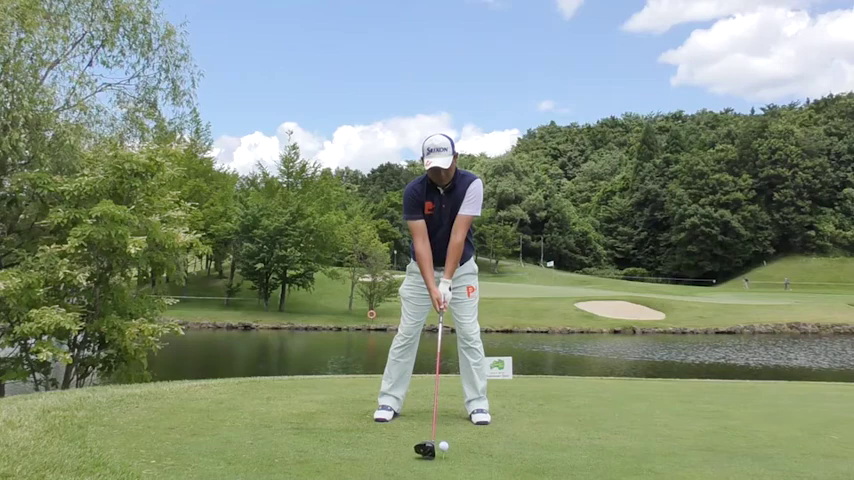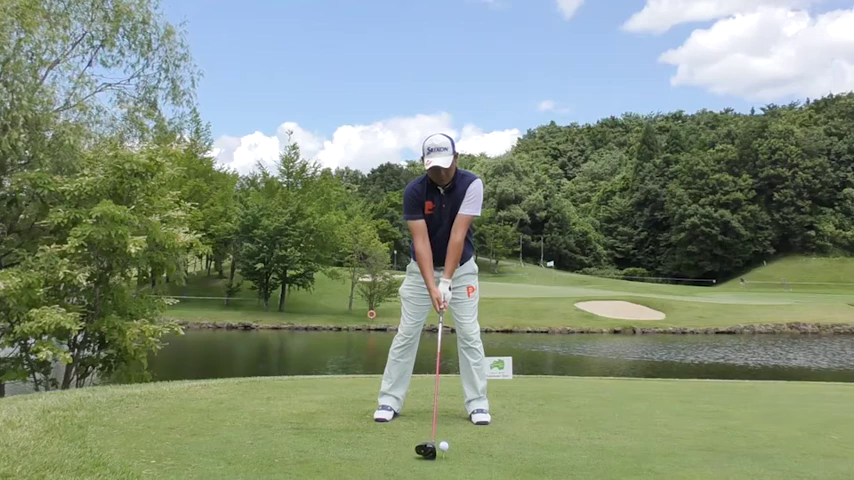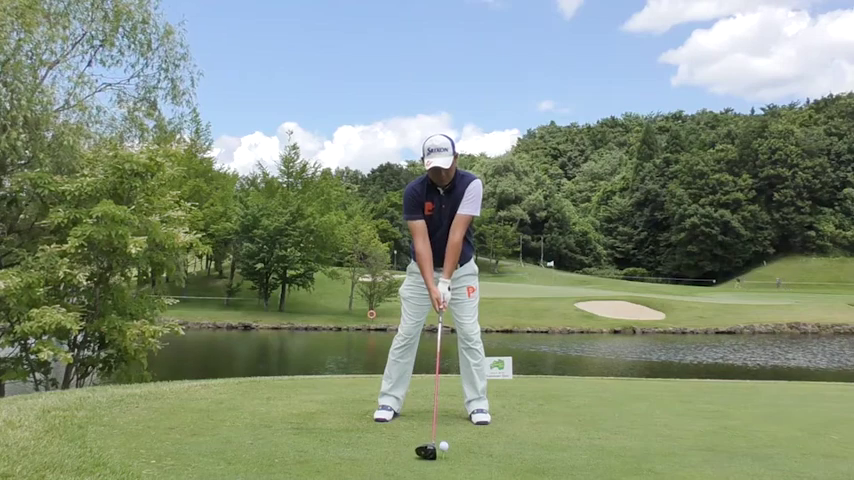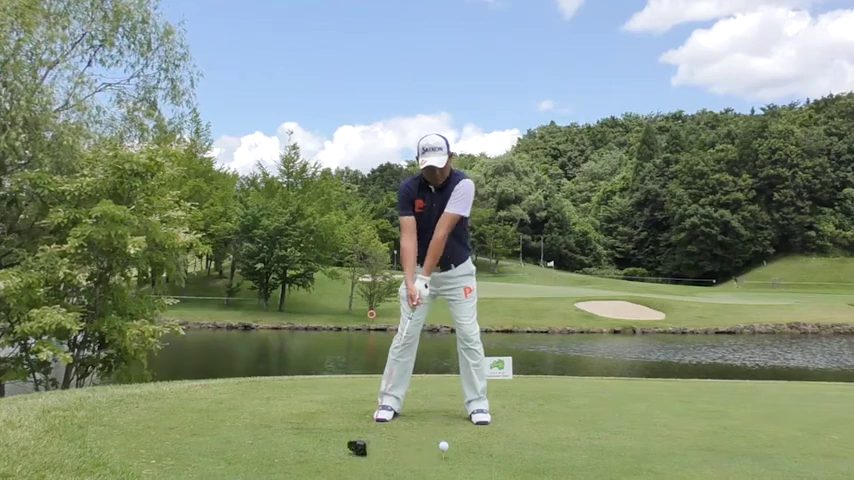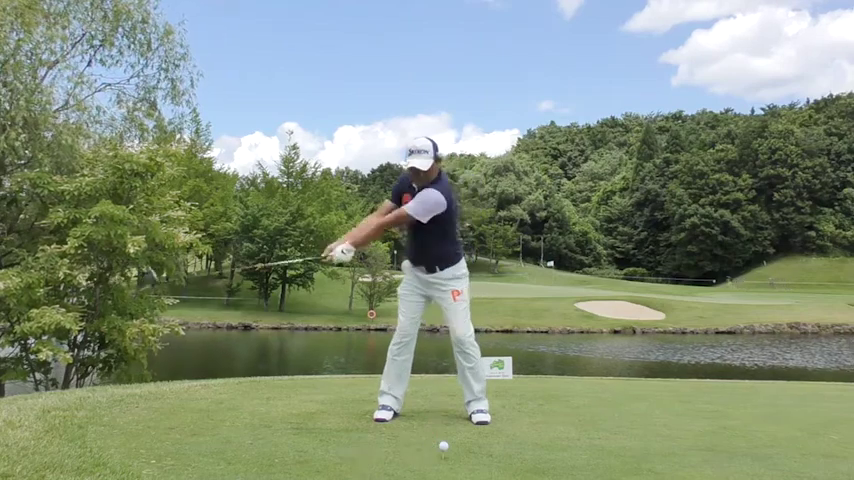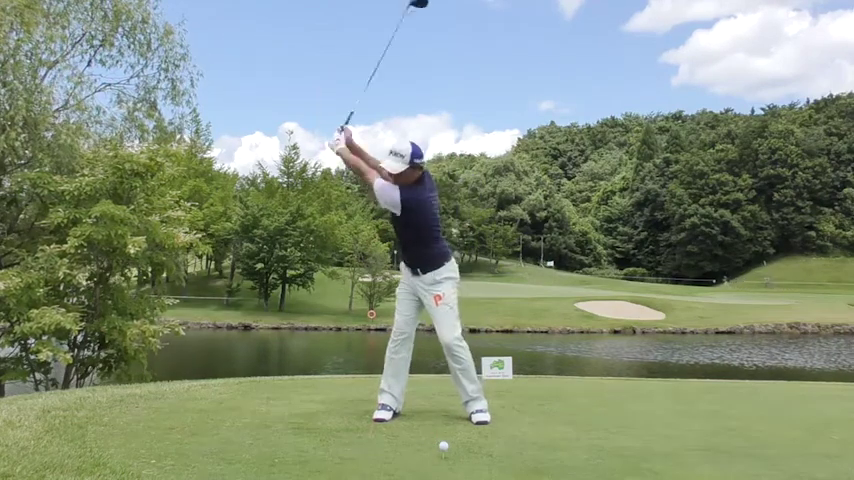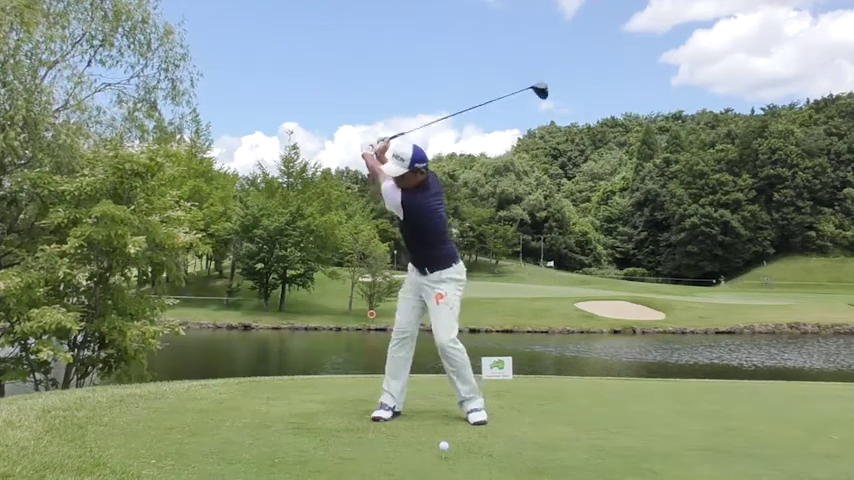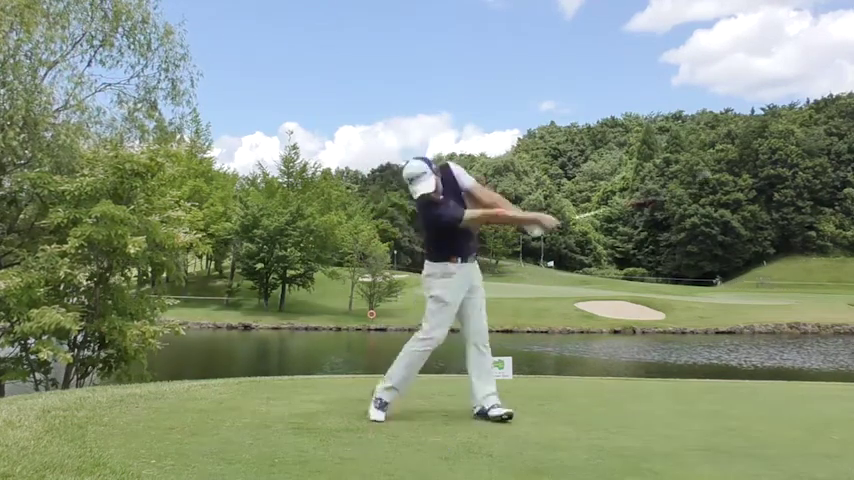
dt=0.3s
person 1, frame 1
left shoulder: (472, 184)
right shoulder: (414, 191)
left elbow: (458, 234)
right elbow: (420, 241)
left wrist: (447, 280)
right wrist: (431, 286)
left hip: (461, 270)
right hip: (421, 270)
left knee: (469, 334)
right knee: (407, 333)
left ankle: (477, 403)
right ankle: (389, 401)
person 1, frame 2
left shoulder: (471, 184)
right shoulder: (414, 191)
left elbow: (457, 235)
right elbow: (421, 241)
left wrist: (446, 281)
right wrist: (431, 286)
left hip: (461, 270)
right hip: (421, 270)
left knee: (469, 334)
right knee: (406, 334)
left ankle: (477, 404)
right ankle: (389, 401)
person 1, frame 3
left shoulder: (471, 184)
right shoulder: (414, 192)
left elbow: (456, 234)
right elbow: (420, 241)
left wrist: (446, 281)
right wrist: (431, 286)
left hip: (461, 270)
right hip: (421, 270)
left knee: (470, 335)
right knee: (406, 334)
left ankle: (477, 403)
right ankle: (389, 401)
person 1, frame 4
left shoulder: (463, 185)
right shoulder: (408, 190)
left elbow: (441, 233)
right elbow: (408, 237)
left wrist: (424, 277)
right wrist: (411, 282)
left hip: (457, 271)
right hip: (419, 270)
left knee: (468, 335)
right knee: (406, 334)
left ankle: (477, 403)
right ankle: (389, 401)
person 1, frame 5
left shoulder: (436, 195)
right shoulder: (406, 183)
left elbow: (390, 223)
right elbow: (378, 215)
left wrist: (352, 247)
right wrist: (346, 240)
left hip: (448, 273)
right hip: (415, 271)
left knee: (462, 336)
right knee: (403, 335)
left ankle: (477, 403)
right ankle: (389, 401)
person 1, frame 6
left shoulder: (401, 196)
right shoulder: (420, 177)
left elbow: (366, 171)
right elbow: (377, 169)
left wrist: (340, 150)
right wrist: (349, 146)
left hip: (436, 276)
right hip: (411, 272)
left knee: (450, 338)
right knee: (400, 335)
left ankle: (475, 403)
right ankle: (389, 401)
person 1, frame 7
left shoulder: (403, 199)
right shoulder: (430, 180)
left elbow: (377, 173)
right elbow: (387, 173)
left wrist: (370, 156)
right wrist: (381, 154)
left hip: (444, 275)
right hip: (418, 273)
left knee: (445, 340)
right knee: (402, 333)
left ankle: (472, 402)
right ankle: (391, 401)
person 1, frame 8
left shoulder: (449, 171)
right shoulder: (429, 208)
left elbow: (489, 198)
right elbow: (481, 217)
left wrist: (525, 217)
right wrist: (531, 218)
left hip: (468, 266)
right hip: (444, 272)
left knee: (478, 336)
right knee: (431, 335)
left ankle: (486, 401)
right ankle: (385, 393)
